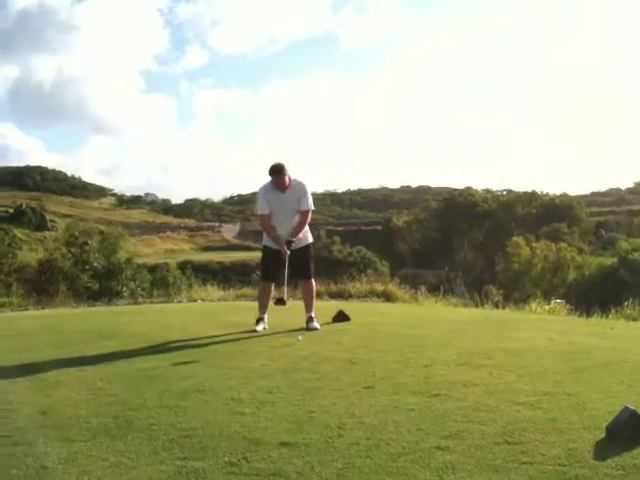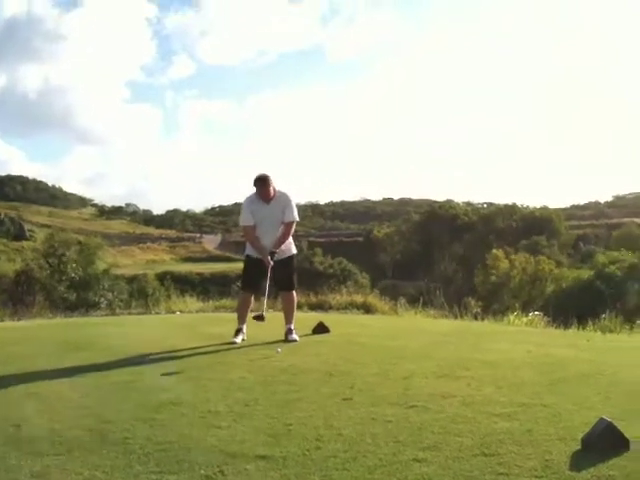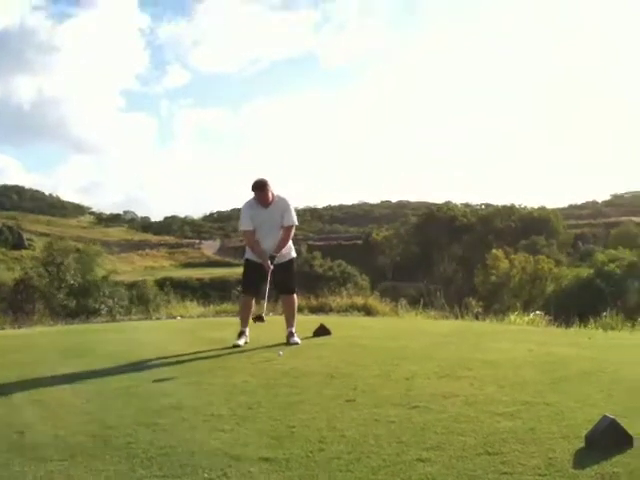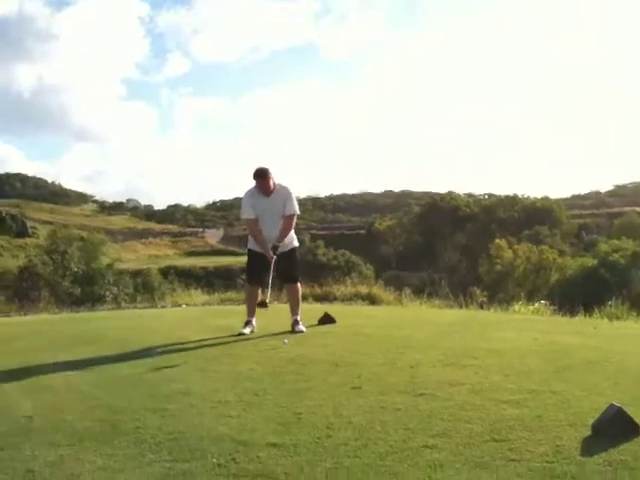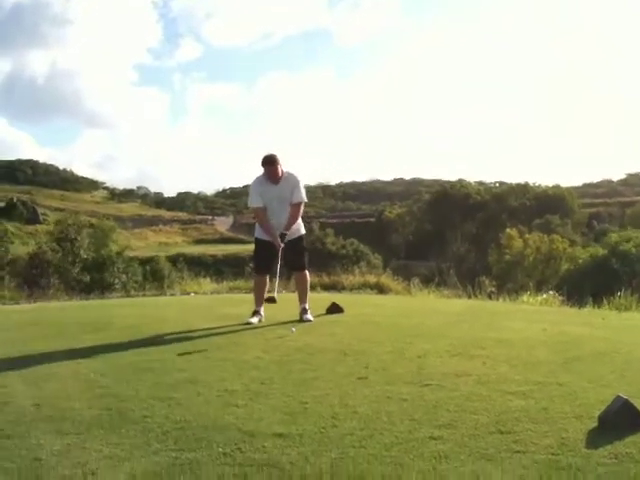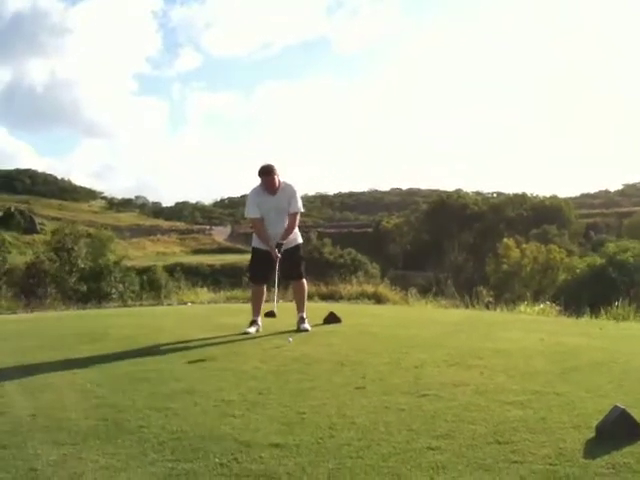
dt=0.1s
person 1, frame 1
left shoulder: (301, 188)
right shoulder: (264, 192)
left elbow: (305, 216)
right elbow: (265, 222)
left wrist: (291, 239)
right wrist: (280, 243)
left hip: (300, 241)
right hip: (272, 243)
left knee: (307, 278)
right knee: (267, 280)
left ankle: (310, 317)
right ankle: (262, 318)
person 1, frame 2
left shoulder: (285, 200)
right shoulder: (248, 203)
left elbow: (289, 227)
right elbow: (249, 233)
left wrist: (274, 250)
right wrist: (264, 254)
left hip: (283, 252)
right hip: (255, 253)
left knee: (288, 290)
right knee: (247, 290)
left ankle: (290, 329)
right ankle: (240, 329)
person 1, frame 3
left shoulder: (284, 204)
right shoulder: (247, 208)
left elbow: (288, 231)
right elbow: (249, 237)
left wrist: (274, 254)
right wrist: (263, 258)
left hip: (283, 256)
right hip: (255, 257)
left knee: (289, 293)
right knee: (247, 293)
left ankle: (291, 332)
right ankle: (243, 332)
person 1, frame 4
left shoulder: (286, 193)
right shoulder: (249, 197)
left elbow: (290, 221)
right elbow: (251, 226)
left wrist: (277, 244)
right wrist: (266, 249)
left hip: (286, 245)
right hip: (258, 247)
left knee: (293, 282)
right knee: (253, 283)
left ankle: (296, 320)
right ankle: (250, 321)
person 1, frame 5
left shoulder: (293, 180)
right shoulder: (257, 184)
left elbow: (297, 209)
right elbow: (259, 214)
left wrist: (284, 231)
right wrist: (273, 236)
left hip: (293, 233)
right hip: (265, 235)
left knee: (300, 270)
right knee: (260, 272)
left ankle: (304, 309)
right ankle: (258, 311)
person 1, frame 6
left shoulder: (290, 191)
right shoulder: (254, 195)
left elbow: (294, 219)
right elbow: (256, 224)
left wrist: (282, 242)
right wrist: (270, 247)
left hip: (290, 242)
right hip: (262, 245)
left knee: (298, 279)
right knee: (257, 282)
left ankle: (302, 318)
right ankle: (256, 320)
